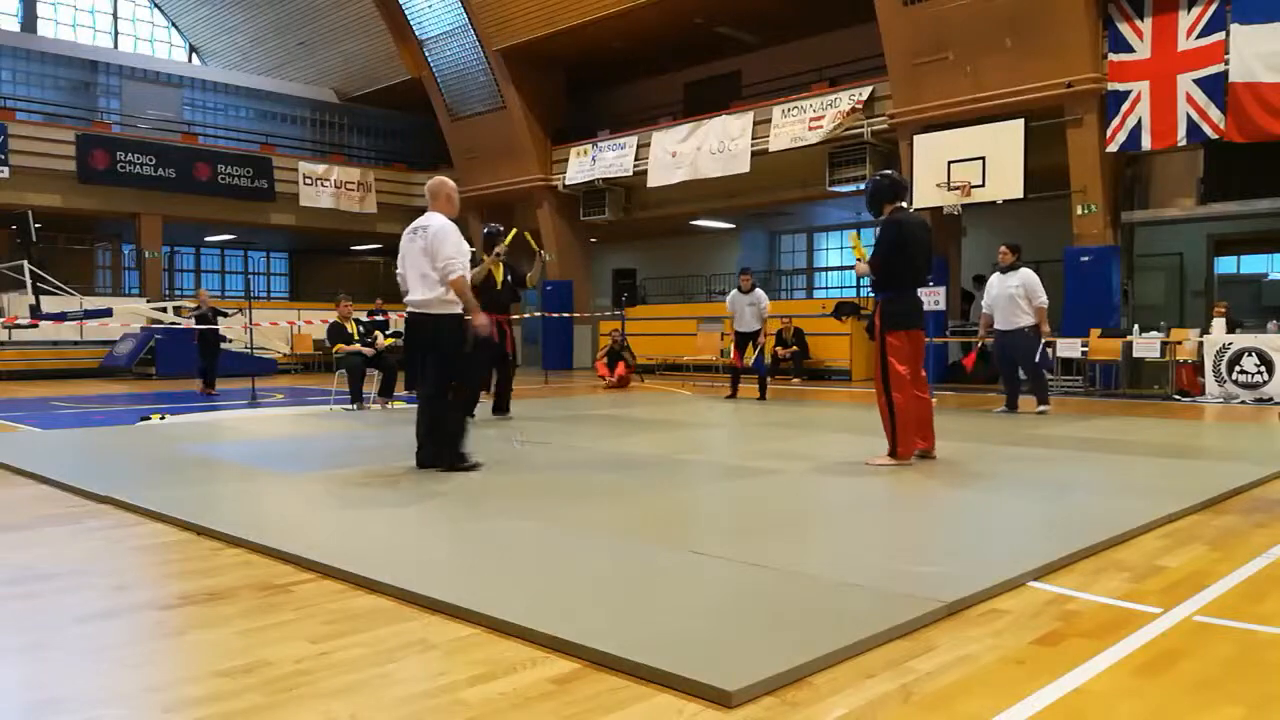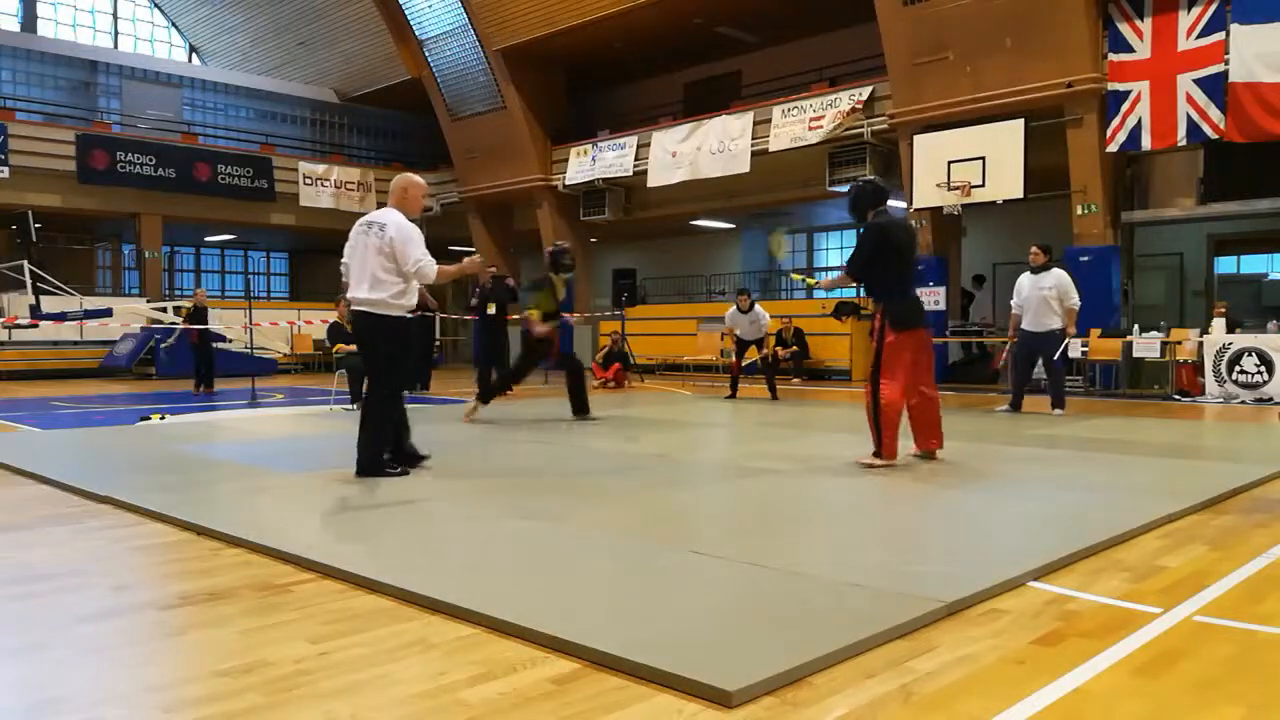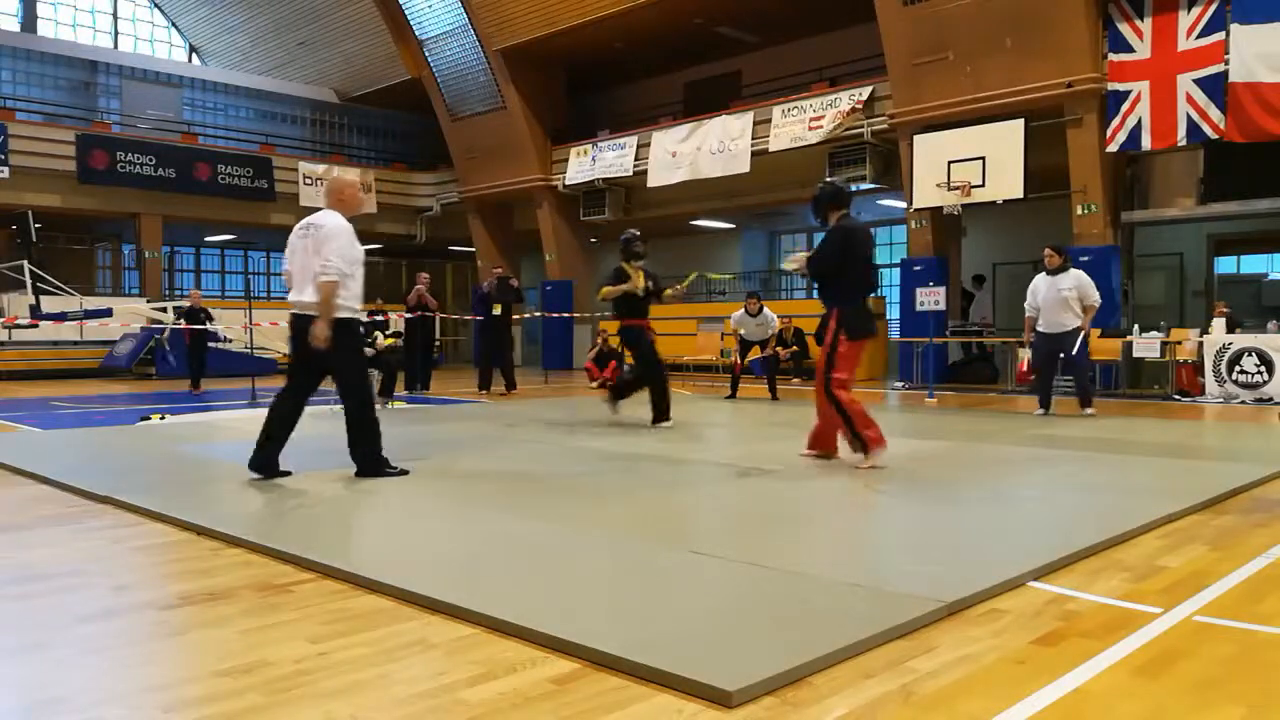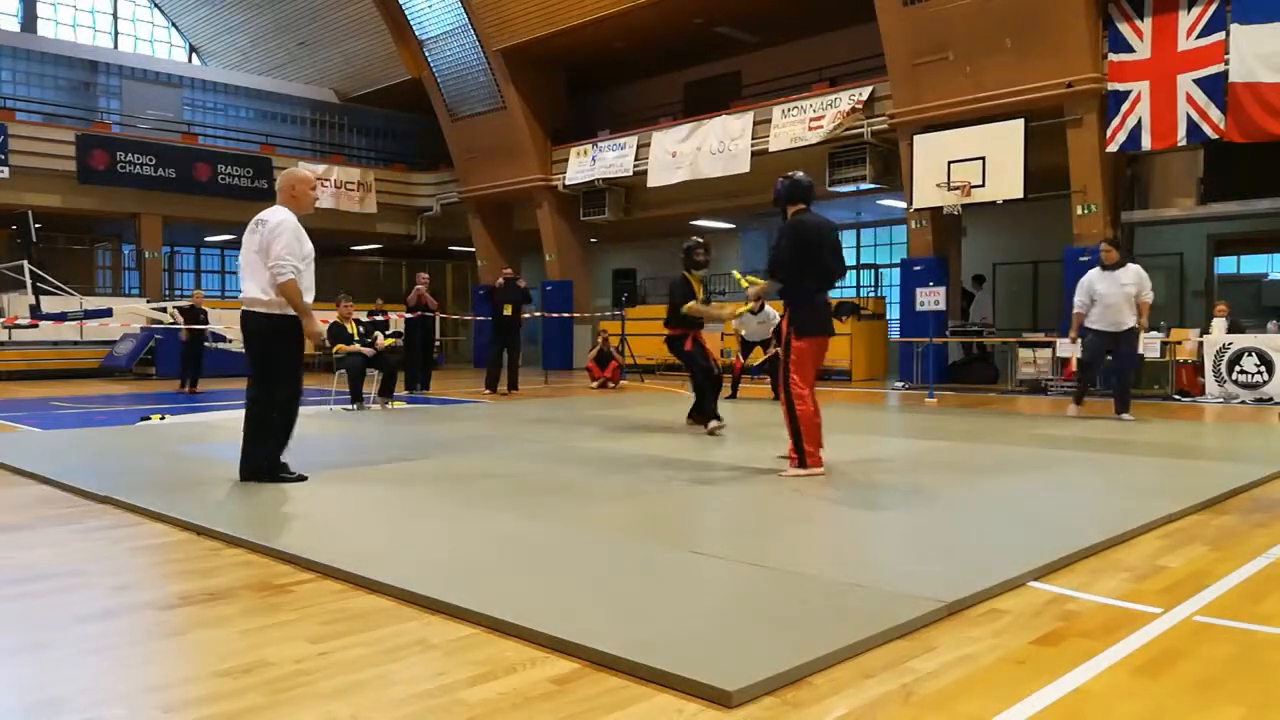
dt=0.5s
person 1, frame 1
left shoulder: (411, 230)
right shoulder: (444, 227)
left elbow: (404, 278)
right elbow: (454, 276)
right wrist: (476, 312)
left hip: (416, 315)
right hip: (443, 317)
left knee: (431, 385)
right knee: (454, 385)
left ankle: (428, 453)
right ankle: (449, 454)
person 1, frame 2
left shoulder: (363, 223)
right shoulder: (403, 228)
left elbow: (347, 270)
right elbow: (426, 272)
left wrist: (353, 303)
right wrist: (462, 269)
left hip: (362, 314)
right hip: (387, 318)
left knee: (387, 385)
right knee: (384, 389)
left ankle: (400, 451)
right ankle: (371, 460)
person 1, frame 3
left shoulder: (305, 226)
right shoulder: (338, 226)
left elbow: (291, 275)
right elbow: (328, 277)
right wrist: (323, 321)
left hip: (304, 320)
right hip: (332, 322)
left knee: (296, 390)
right knee: (357, 392)
left ankle: (263, 458)
right ankle: (370, 462)
person 1, frame 4
left shoulder: (260, 220)
right shoulder: (286, 222)
right elbow: (285, 277)
right wrist: (308, 318)
left hip: (253, 315)
right hip: (277, 318)
left knee: (261, 391)
right knee: (286, 391)
left ankle: (254, 464)
right ankle: (270, 464)
person 2, frame 1
left shoulder: (892, 224)
right shoulder: (920, 223)
left elbow: (879, 269)
left wrist: (863, 269)
left hip: (892, 309)
right hip: (913, 305)
left knee: (893, 381)
right knee: (916, 378)
left ankle: (901, 451)
right ankle: (924, 444)
person 2, frame 2
left shoulder: (875, 229)
right shoulder: (903, 226)
left elbow: (856, 272)
left wrist: (829, 283)
left hip: (892, 313)
right hip: (912, 308)
left knee: (883, 382)
right knee: (920, 381)
left ankle: (885, 451)
right ankle: (929, 444)
person 2, frame 3
left shoulder: (839, 232)
right shoulder: (861, 230)
left elbow: (815, 268)
left wrist: (801, 263)
right wrist: (811, 261)
left hip: (844, 318)
right hip: (856, 314)
left knee: (831, 383)
right knee: (826, 382)
left ankle: (871, 442)
right ankle: (823, 444)
person 2, frame 4
left shoulder: (792, 226)
right shoulder: (826, 226)
left elbow: (780, 273)
right elbow: (838, 270)
left wrist: (758, 290)
left hip: (800, 314)
right hip: (820, 311)
left knee: (795, 386)
right knee: (805, 383)
left ankle: (807, 460)
right ankle: (810, 446)
person 3, frame 1
left shoulder: (507, 268)
right shoulder: (481, 266)
left elbow: (530, 281)
right elbow: (473, 278)
left wrist: (538, 262)
right wrist: (491, 259)
left hip: (504, 324)
left knee: (507, 366)
right knee: (481, 368)
left ankle: (501, 408)
right ankle: (467, 411)
person 3, frame 2
left shoulder: (562, 283)
right shoulder: (543, 283)
right elbow: (531, 309)
left wrist: (563, 317)
right wrist: (537, 326)
left hip: (552, 335)
right hip: (536, 336)
left knee: (575, 368)
right knee: (518, 372)
left ankle: (581, 411)
right ankle: (479, 402)
person 3, frame 3
left shoulder: (646, 274)
right shoulder: (619, 273)
left elbow: (661, 295)
right elbow: (603, 294)
left wrist: (675, 292)
right wrist: (625, 287)
left hip: (644, 328)
right hip: (630, 330)
left knee: (645, 372)
right knee: (656, 370)
left ankle: (615, 393)
right ankle: (660, 418)
person 3, frame 4
left shoulder: (699, 282)
right shoulder: (680, 283)
left elbow: (704, 305)
right elbow: (687, 307)
left wrist: (719, 310)
right wrist: (719, 313)
left hip: (695, 337)
right hip: (679, 338)
left knee: (715, 376)
right knee: (703, 372)
left ankle: (696, 417)
right ankle: (711, 420)
person 4, frame 1
left shoulder: (1026, 275)
right shoulder: (994, 279)
left elbow: (1040, 301)
right elbow: (987, 307)
left wrist: (1044, 324)
right wrist: (983, 329)
left hip: (1025, 330)
right hip: (1002, 331)
left knee: (1031, 367)
right knee: (1006, 370)
left ankle: (1043, 402)
right ankle: (1010, 404)
person 4, frame 2
left shoulder: (1059, 276)
right shoulder: (1023, 278)
left elbow: (1072, 303)
right elbow: (1017, 307)
left wrist: (1071, 325)
right wrist: (1011, 329)
left hip: (1052, 332)
right hip: (1027, 332)
left knee: (1055, 370)
right knee: (1020, 368)
left ankle: (1058, 406)
right ankle: (1014, 404)
person 4, frame 3
left shoulder: (1077, 276)
right shoulder: (1038, 281)
left elbow: (1093, 299)
right elbow: (1031, 309)
left wrist: (1087, 320)
right wrist: (1027, 332)
left hip: (1073, 331)
right hip: (1045, 333)
left knee: (1080, 368)
right knee: (1042, 371)
left ankle: (1086, 405)
right ankle: (1043, 406)
person 4, frame 4
left shoulder: (1135, 271)
right shoulder: (1092, 276)
left elbow: (1145, 296)
right elbow: (1080, 305)
left wrist: (1143, 318)
right wrist: (1074, 330)
left hip: (1126, 331)
right hip: (1096, 331)
left knee: (1124, 372)
right knee: (1088, 367)
left ankle: (1122, 410)
right ankle: (1076, 402)
